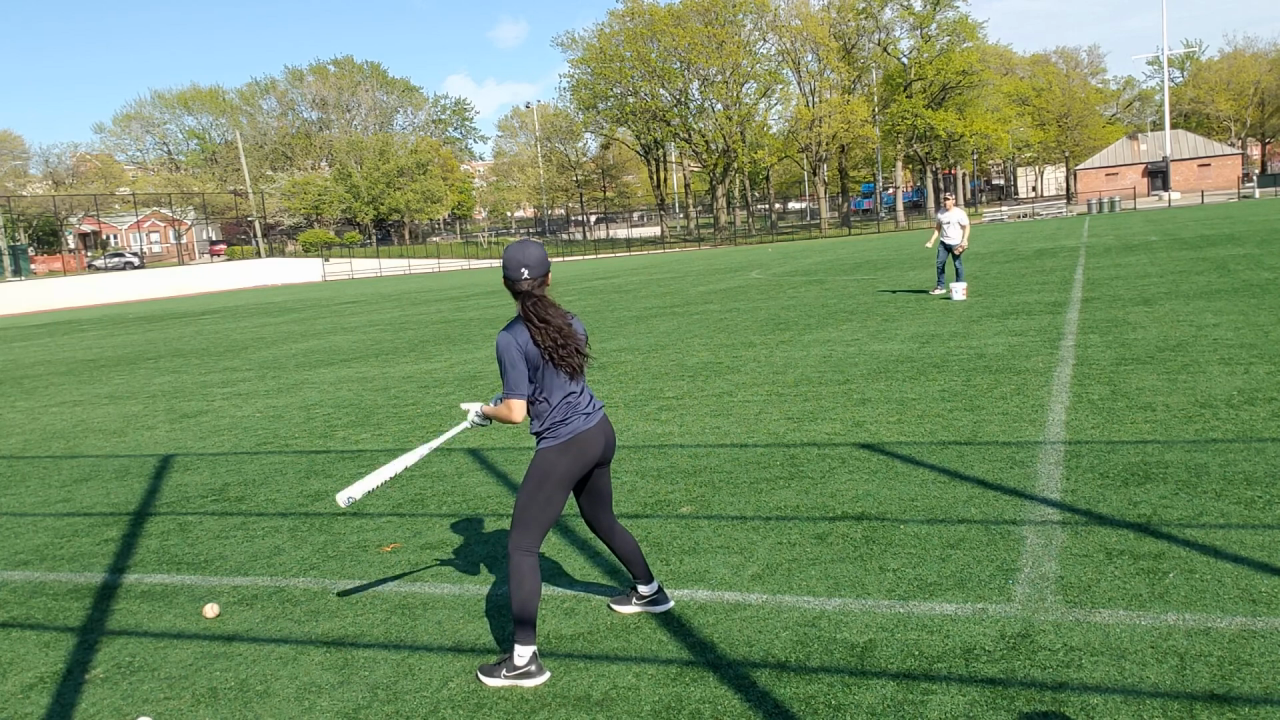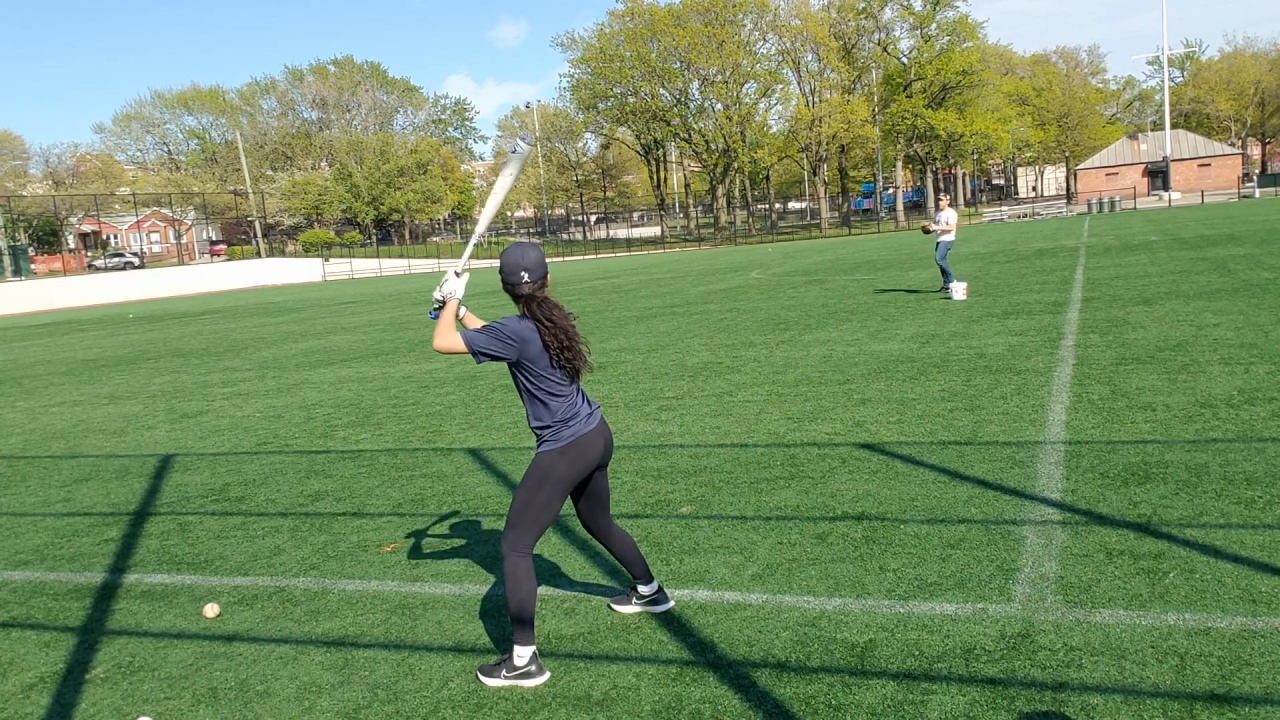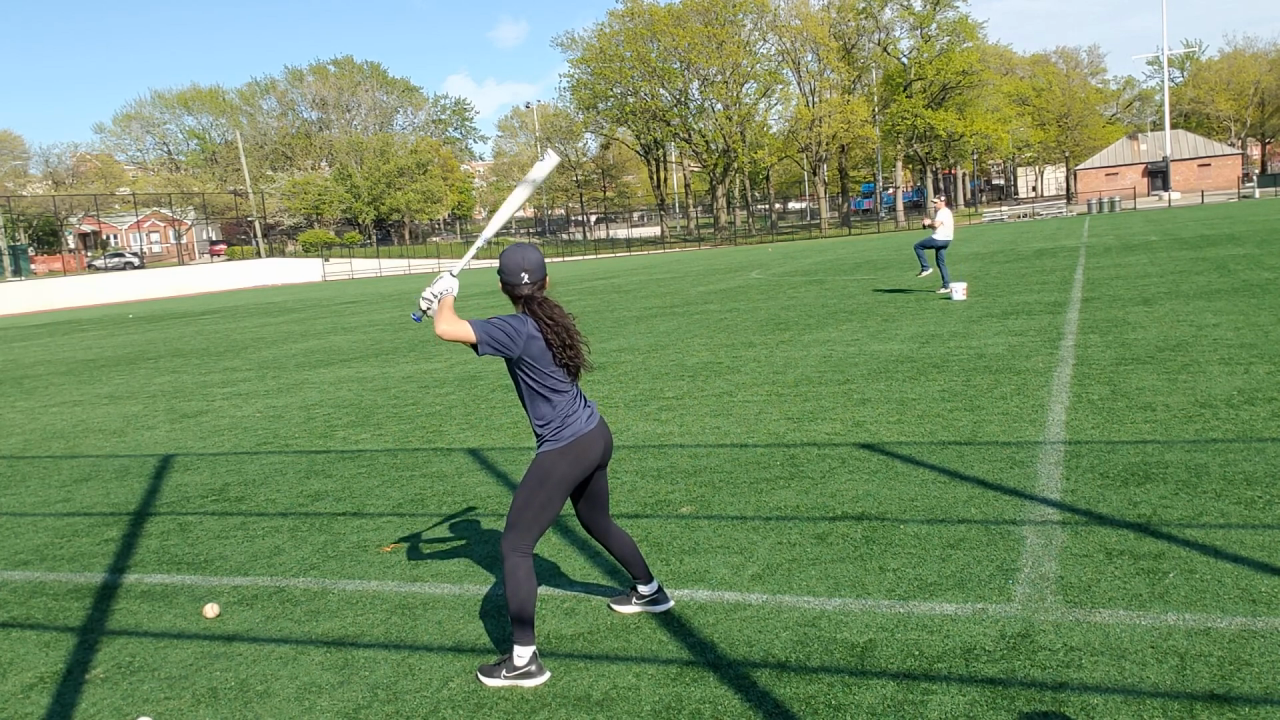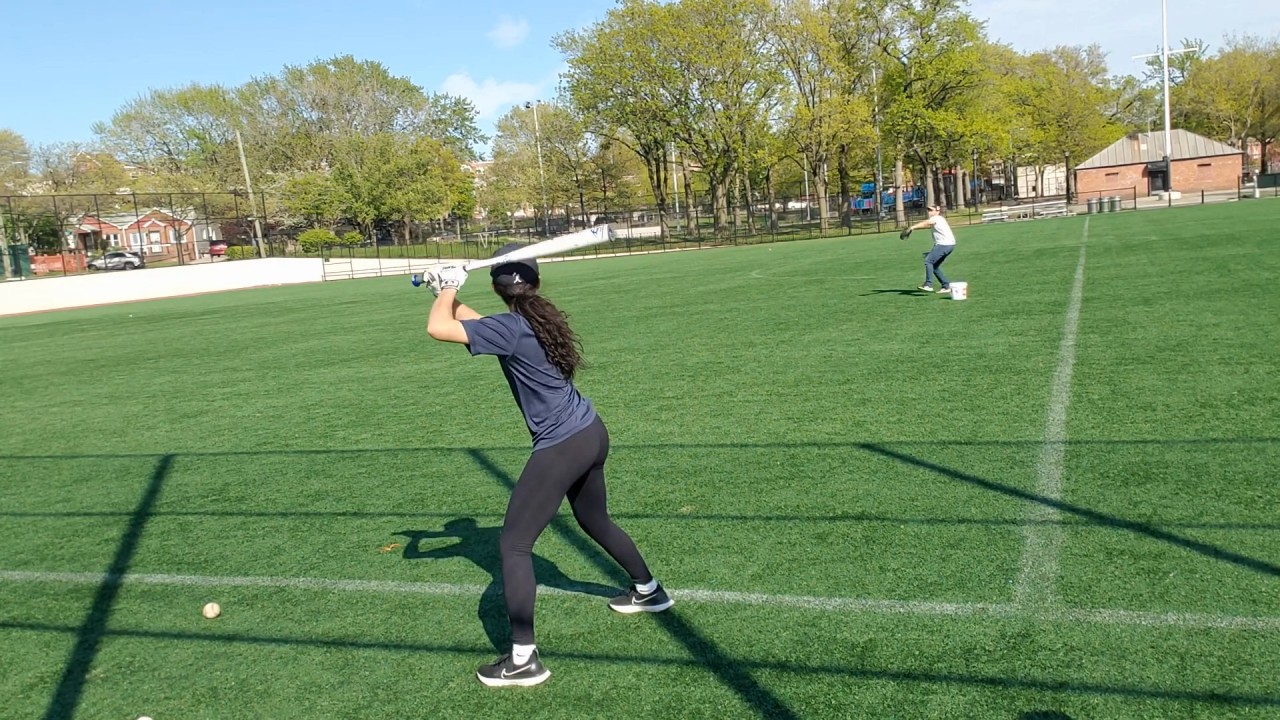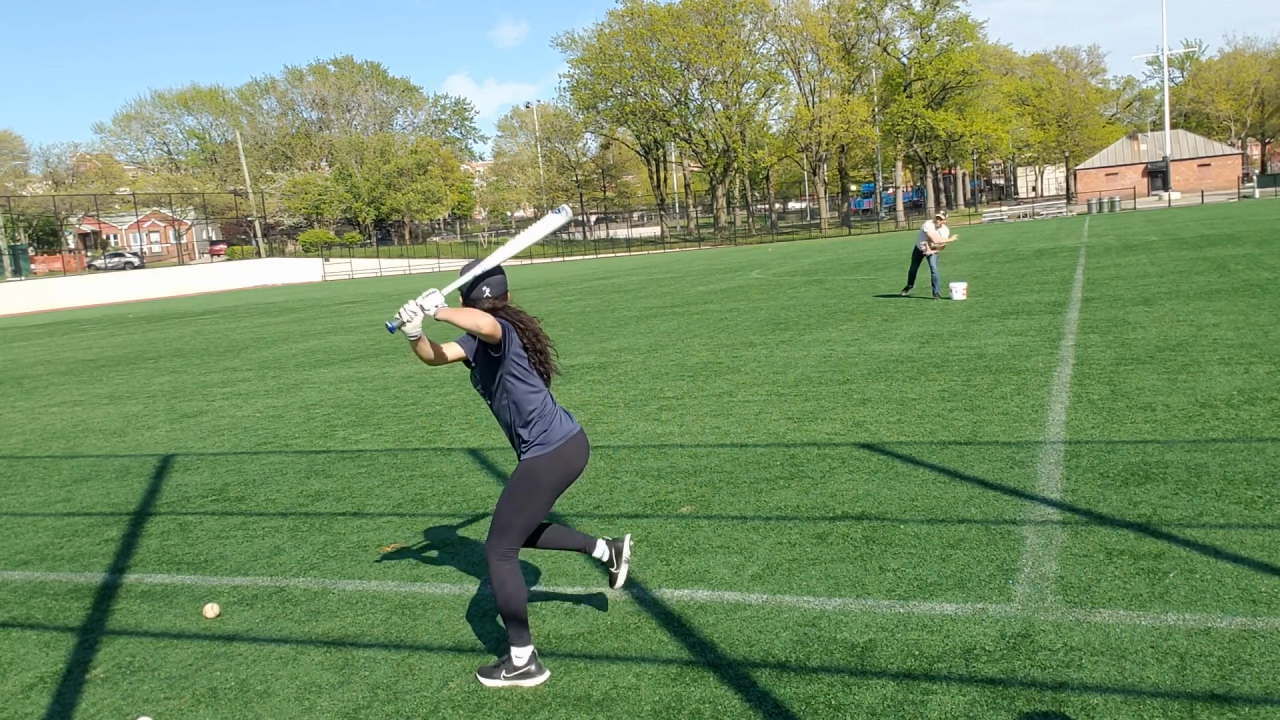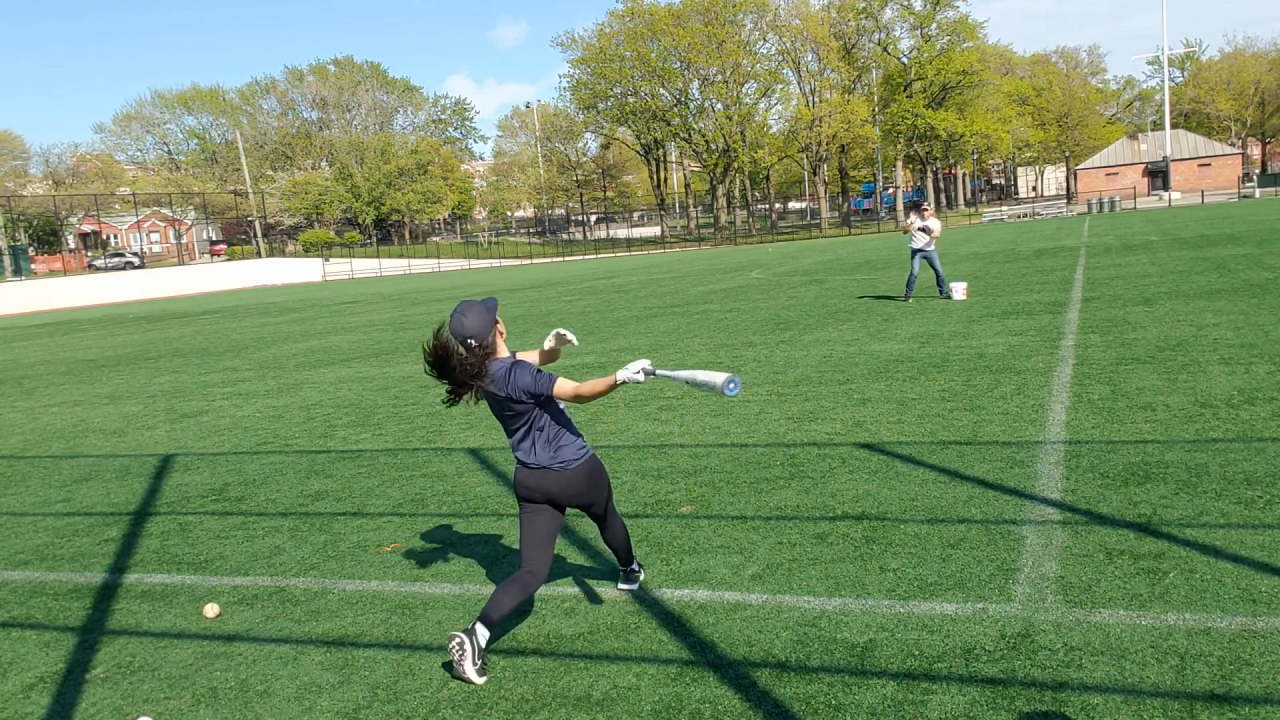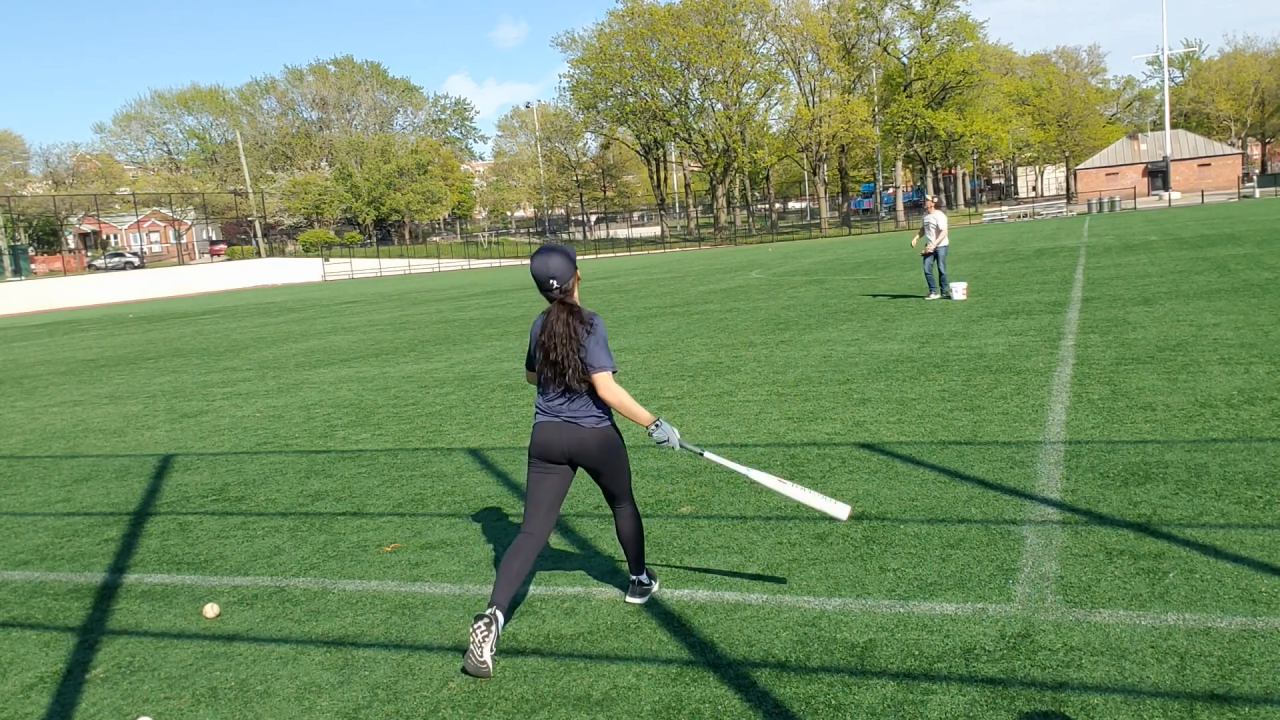
dt=0.7s
person 1, frame 1
left shoulder: (511, 338)
right shoulder: (570, 322)
left elbow: (515, 412)
left wrist: (484, 410)
right wrist: (510, 398)
left hip: (564, 447)
right hip: (599, 432)
left knee: (522, 545)
right knee: (602, 520)
left ankle: (525, 659)
right ankle: (649, 591)
person 1, frame 2
left shoulder: (517, 332)
right shoulder: (556, 319)
left elbow: (442, 343)
left wrist: (452, 298)
right wrist: (458, 307)
left hip: (565, 451)
right hip: (596, 436)
left knee: (515, 546)
right knee: (599, 523)
left ankle: (524, 660)
right ankle: (649, 591)
person 1, frame 3
left shoulder: (519, 329)
right shoulder: (550, 320)
left elbow: (446, 331)
right elbow: (486, 335)
left wrist: (445, 295)
right wrist: (442, 307)
left hip: (565, 451)
right hip: (595, 436)
left knee: (515, 546)
right knee: (597, 522)
left ankle: (524, 660)
right ankle: (650, 591)
person 1, frame 4
left shoulder: (511, 328)
right shoulder: (539, 318)
left elbow: (437, 329)
right elbow: (481, 325)
left wrist: (449, 286)
right wrist: (447, 294)
left hip: (562, 448)
right hip: (591, 434)
left knee: (513, 544)
right knee: (594, 520)
left ankle: (524, 660)
right ankle: (649, 592)
person 1, frame 5
left shoulder: (500, 331)
right shoulder: (480, 340)
left elbow: (485, 323)
right elbow: (437, 355)
left wrist: (437, 309)
right wrist: (414, 333)
left hip: (550, 456)
right hip: (566, 444)
left knee: (499, 552)
right knee: (525, 532)
left ankle: (523, 662)
right ankle: (607, 550)
person 1, frame 6
left shoulder: (490, 368)
right shoulder: (512, 373)
left elbow: (539, 357)
right elbow: (572, 393)
left wrist: (553, 340)
right wrist: (619, 377)
left hip: (531, 480)
right hip: (576, 471)
left knee: (532, 571)
right knee: (607, 517)
left ankle: (475, 635)
right ankle: (629, 570)
person 1, frame 7
left shoulder: (540, 326)
right shoulder: (589, 324)
right elbow: (607, 389)
right wrist: (654, 423)
left hip: (546, 437)
right hip: (593, 435)
left knee: (532, 533)
right knee: (622, 503)
left ankle: (493, 617)
right ankle: (639, 580)
